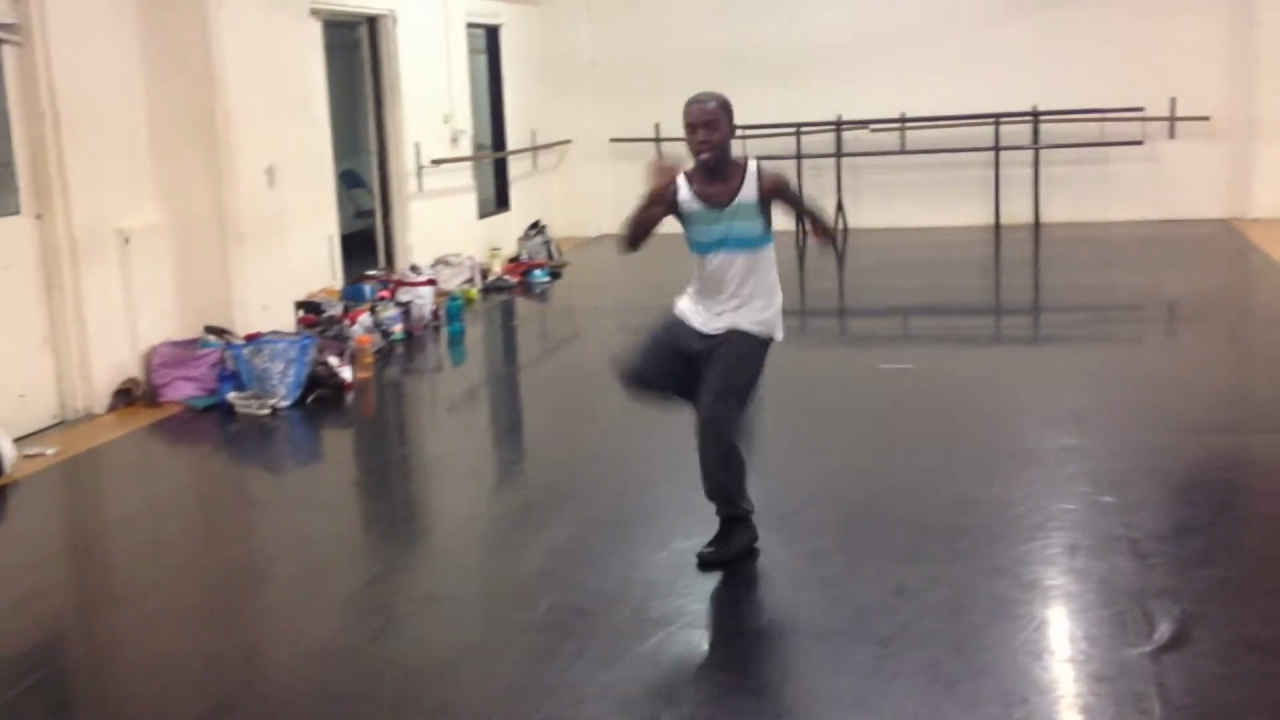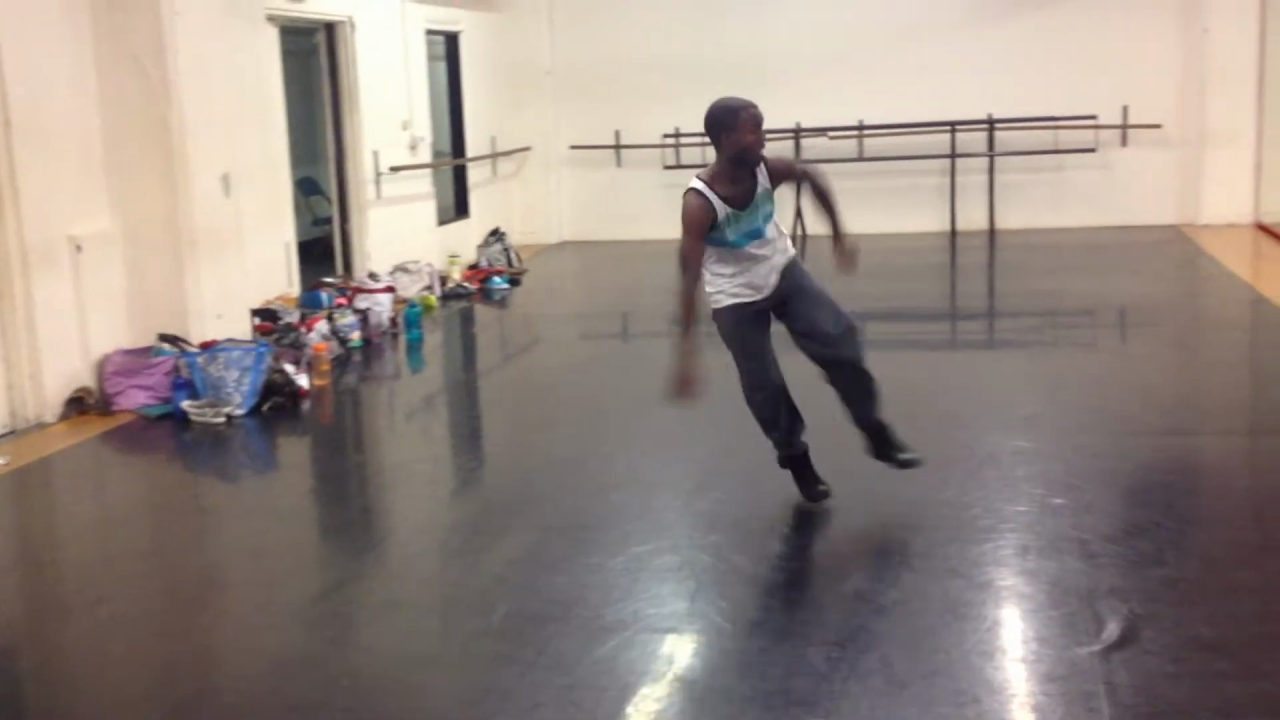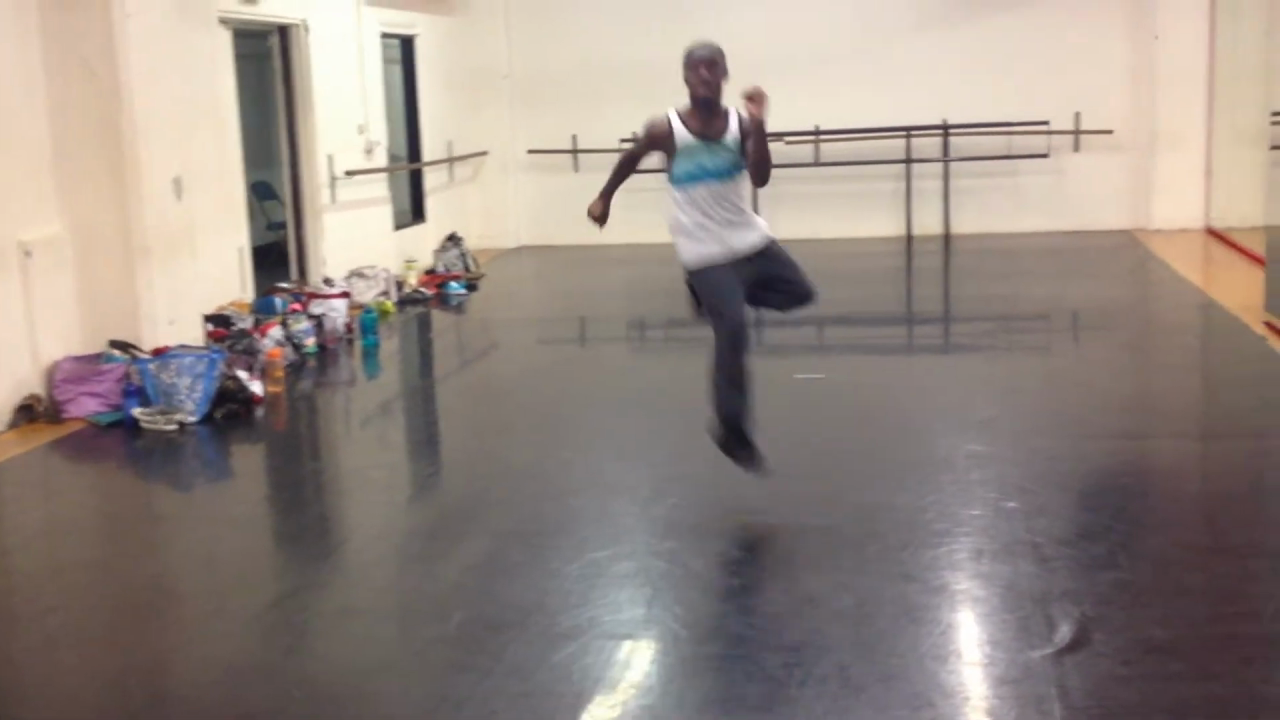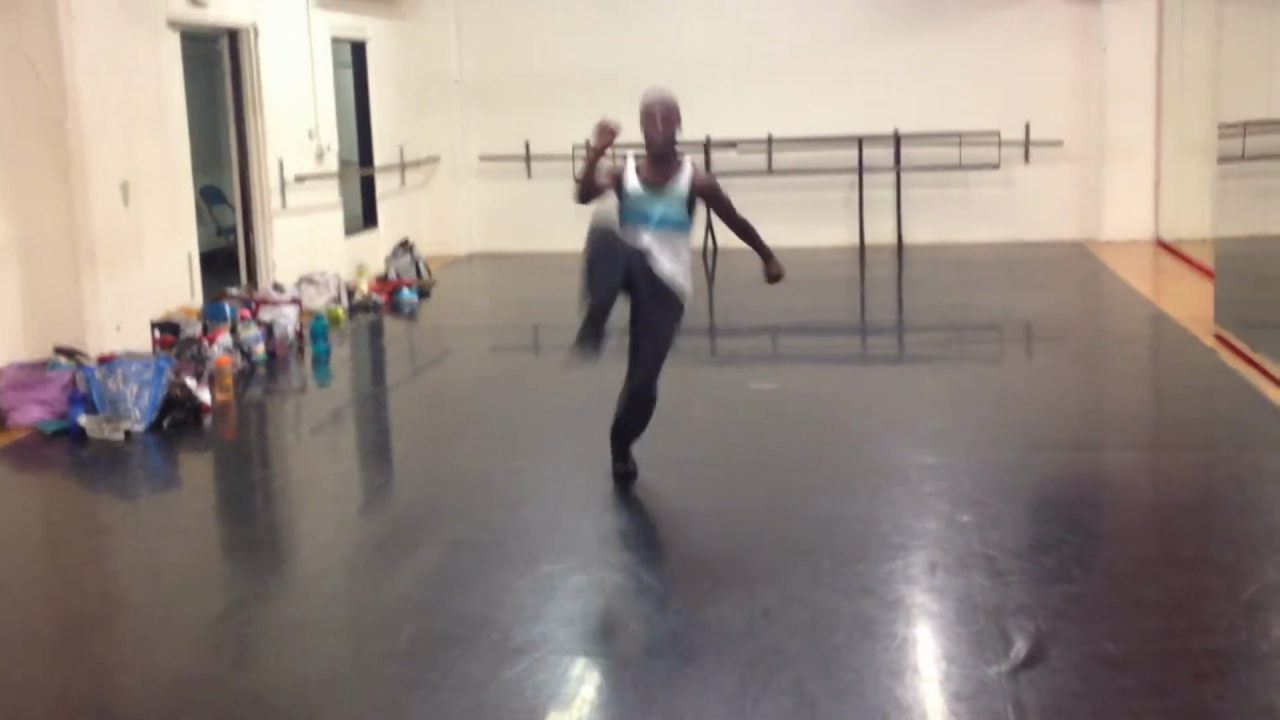
dt=0.3s
person 1, frame 1
left shoulder: (763, 181)
right shoulder: (673, 187)
left elbow: (801, 209)
right elbow: (629, 245)
left wrist: (824, 230)
right wrist: (660, 194)
left hip: (747, 320)
right hip: (695, 312)
left knee: (715, 423)
right knee: (639, 375)
left ankle: (736, 527)
right ankle: (721, 428)
person 1, frame 2
left shoulder: (769, 167)
right shoulder: (698, 202)
left elbow: (812, 178)
right elbow: (688, 278)
left wrist: (839, 235)
right wrist: (686, 353)
left hip: (780, 270)
right hip: (733, 294)
left knee: (837, 338)
right knee: (763, 385)
left ankle: (876, 433)
right ankle: (796, 460)
person 1, frame 3
left shoulder: (741, 123)
right shoulder: (664, 130)
left elbow: (760, 178)
right elbow: (628, 161)
left wrist: (758, 127)
right wrist: (603, 198)
left hip: (746, 237)
right hip: (702, 250)
left knee: (797, 293)
right knee: (733, 337)
left ankle: (727, 305)
right ankle: (734, 431)
person 1, frame 4
left shoulder: (697, 179)
right shoulder: (622, 173)
left elbow: (736, 223)
right elbow: (584, 195)
left wrist: (769, 258)
right wrist: (596, 153)
left hip: (667, 283)
right hip: (628, 265)
left knee: (644, 376)
right knee: (604, 237)
left ankle: (622, 444)
right ankle: (594, 324)
